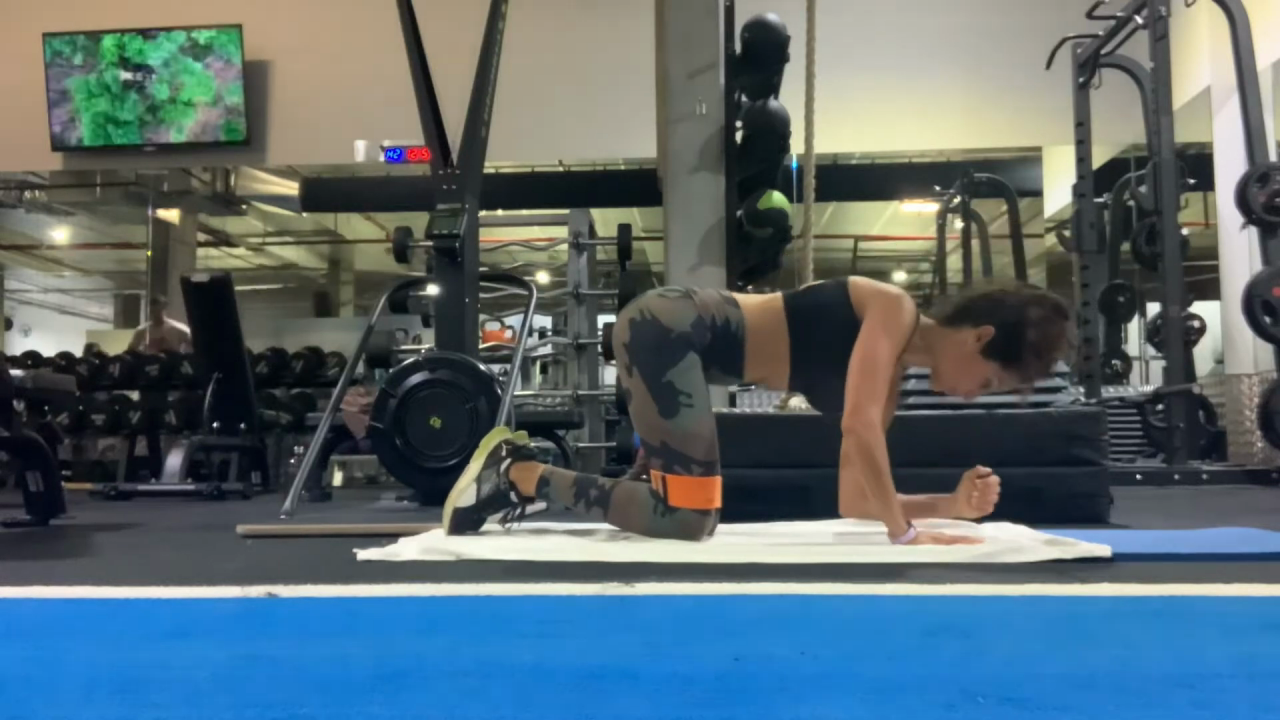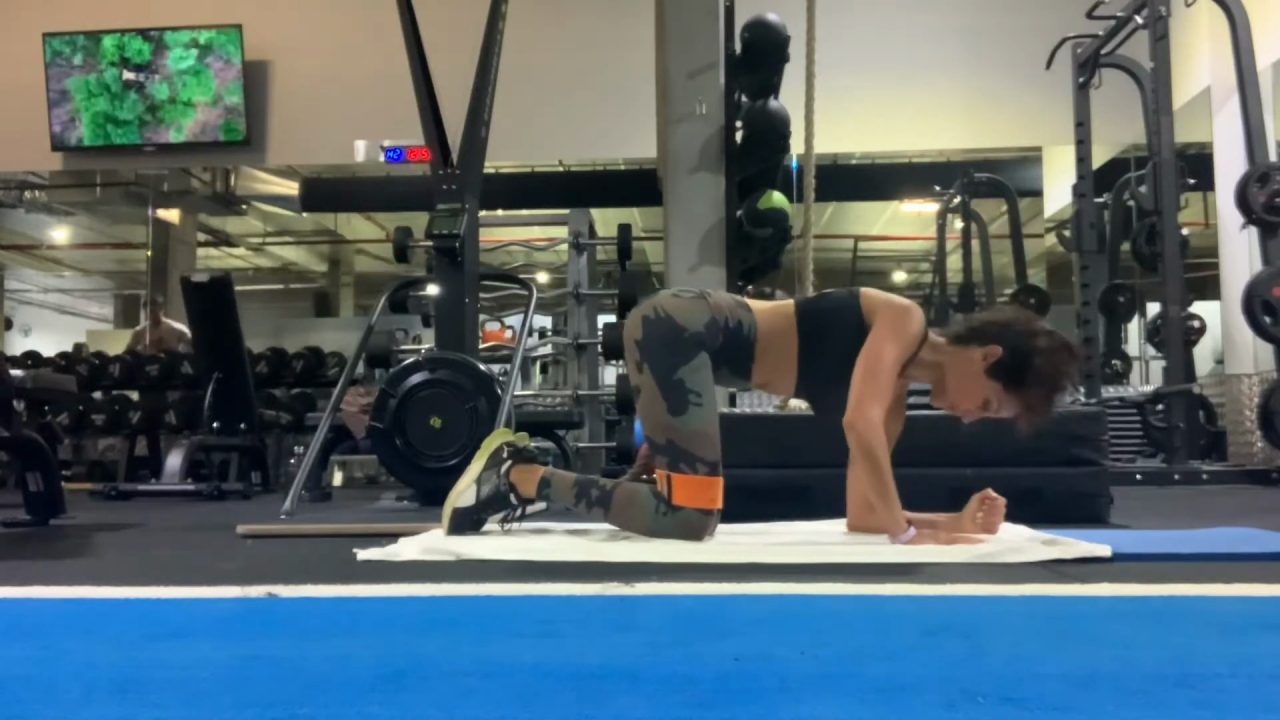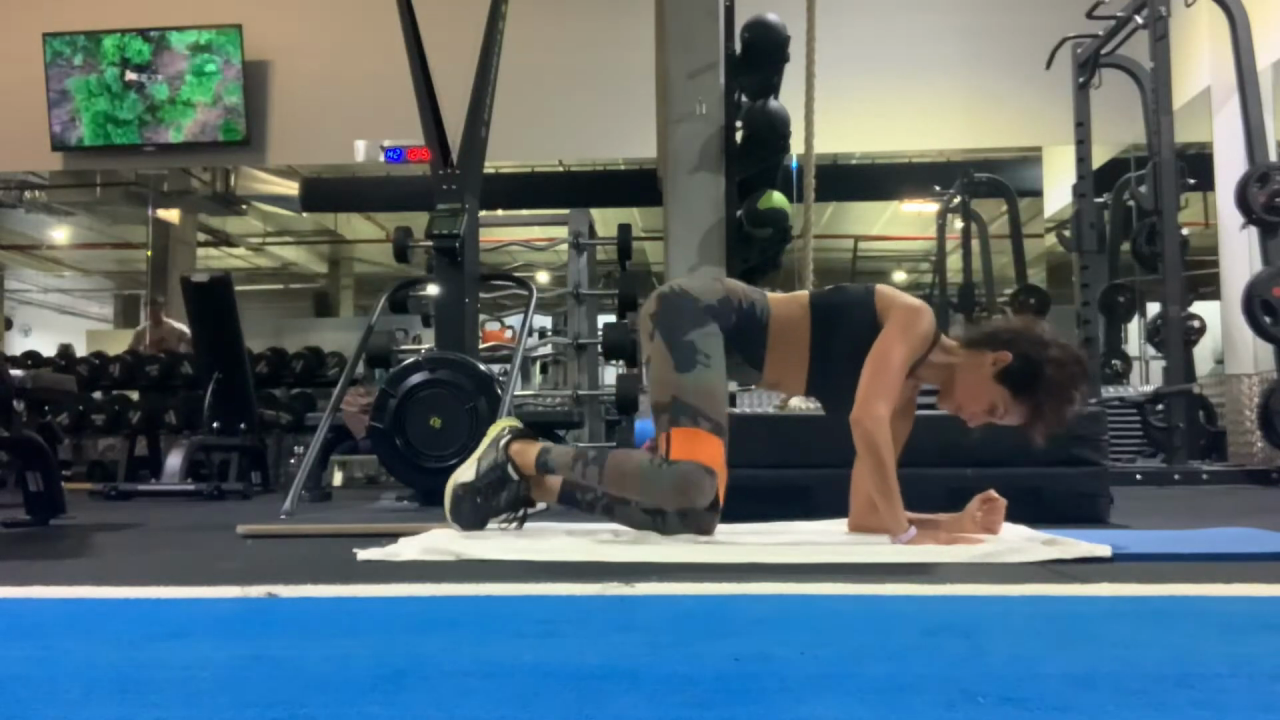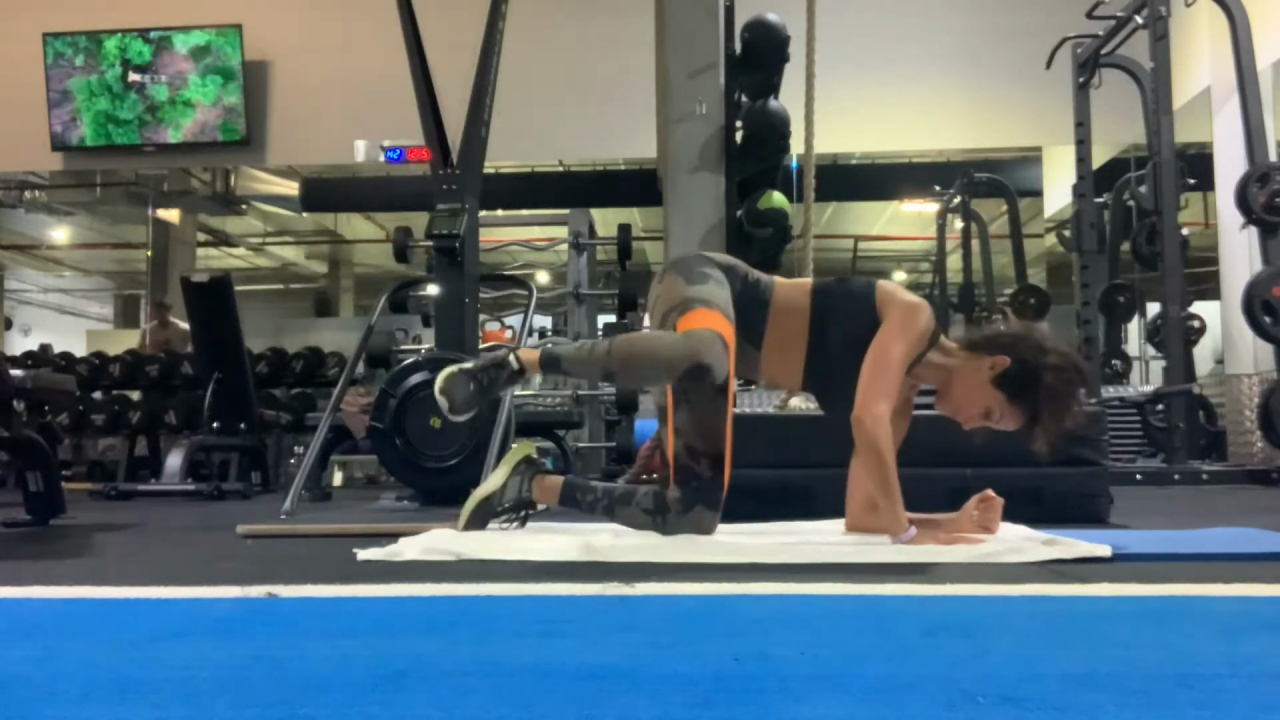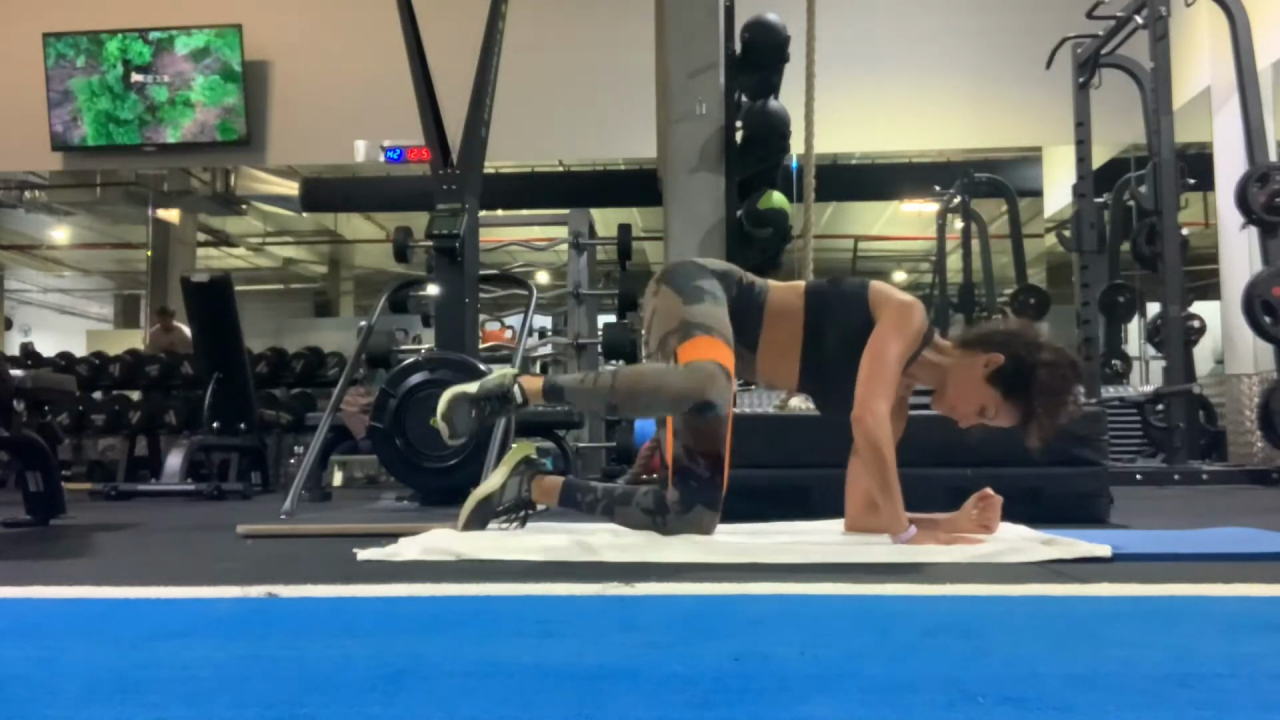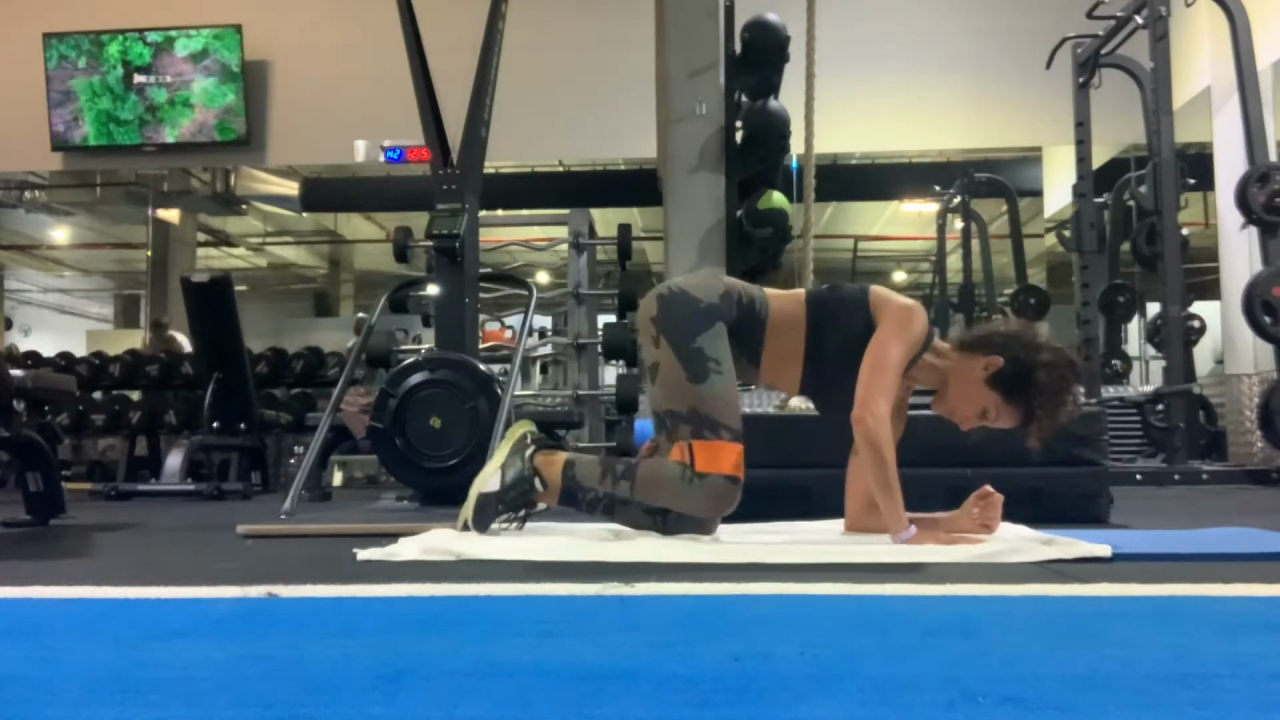
dt=0.3s
person 1, frame 1
left shoulder: (889, 371)
right shoulder: (894, 309)
left elbow: (852, 498)
right elbow: (860, 425)
left wrist: (947, 504)
right wrist: (903, 531)
left hip: (678, 344)
right hip: (667, 330)
left knee: (690, 516)
right knee: (684, 519)
left ankle: (519, 471)
right ankle: (513, 472)
person 1, frame 2
left shoulder: (897, 394)
right shoulder: (902, 321)
left elbow: (860, 514)
right elbow: (858, 424)
left wrist: (952, 522)
right wrist: (905, 531)
left hip: (691, 346)
right hip: (679, 328)
left knee: (690, 516)
right knee: (685, 519)
left ankle: (521, 471)
right ankle: (513, 474)
person 1, frame 3
left shoulder: (905, 399)
right shoulder: (914, 320)
left elbow: (862, 515)
right elbow: (864, 419)
left wrist: (953, 523)
right wrist: (904, 531)
left hip: (713, 340)
right hip: (697, 310)
left knee: (694, 516)
right knee: (691, 482)
left ankle: (534, 482)
right ankle: (516, 451)
person 1, frame 4
left shoulder: (906, 396)
right shoulder: (912, 317)
left elbow: (859, 515)
right elbow: (866, 419)
left wrist: (951, 521)
right wrist: (904, 530)
left hip: (718, 352)
right hip: (701, 282)
left knee: (693, 517)
right knee: (703, 357)
left ankle: (531, 482)
right ankle: (513, 360)
person 1, frame 5
left shoulder: (900, 392)
right shoulder: (906, 315)
left elbow: (858, 514)
right elbow: (866, 418)
left wrist: (949, 522)
right wrist: (905, 528)
left hip: (710, 340)
right hip: (697, 288)
left knee: (692, 516)
right knee: (706, 393)
left ankle: (532, 484)
right ankle: (515, 388)
person 1, frame 6
left shoulder: (900, 396)
right shoulder: (908, 319)
left elbow: (858, 515)
right elbow: (865, 417)
left wrist: (949, 521)
right wrist: (905, 530)
left hip: (710, 342)
right hip: (695, 312)
left knee: (696, 512)
right knee: (714, 490)
left ankle: (542, 475)
right ankle: (539, 463)
